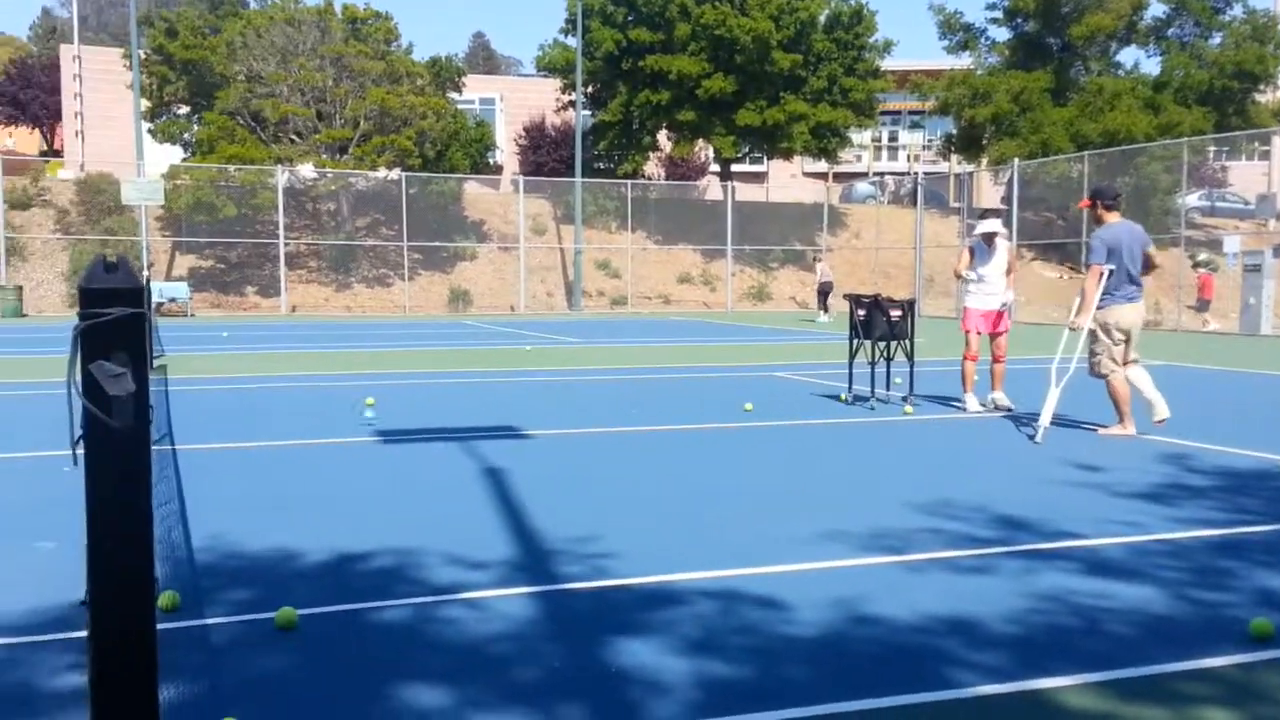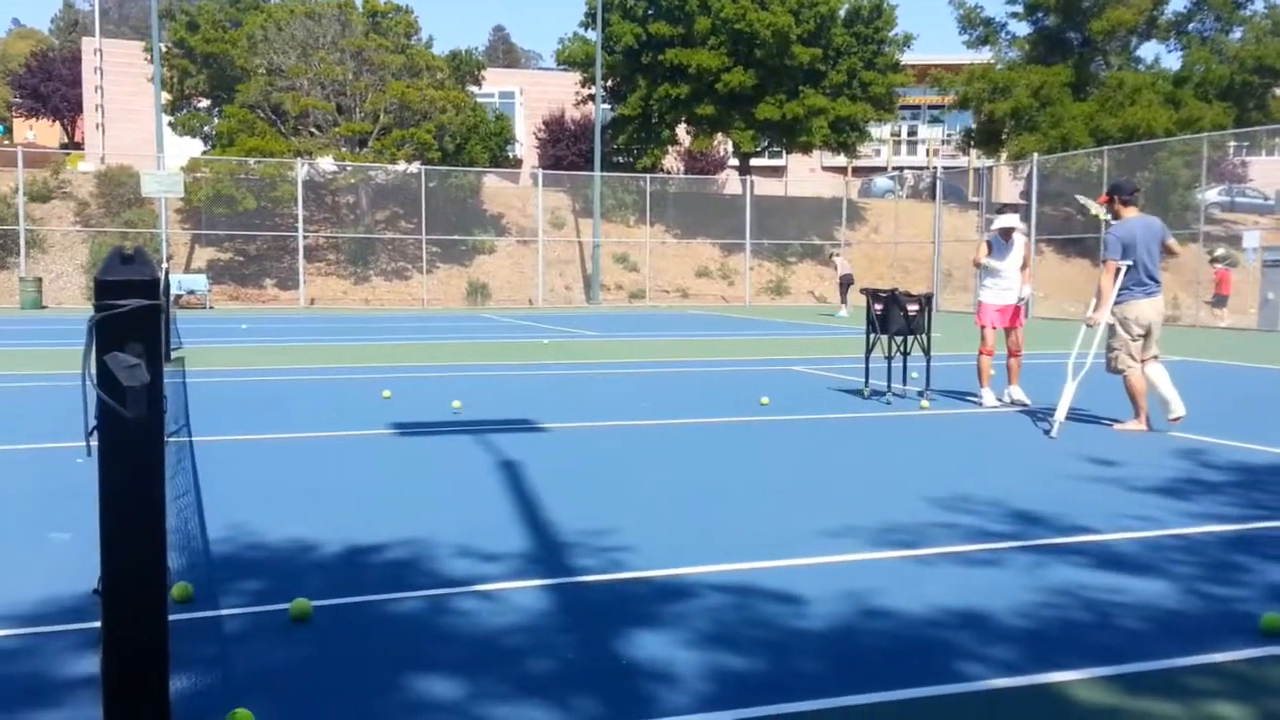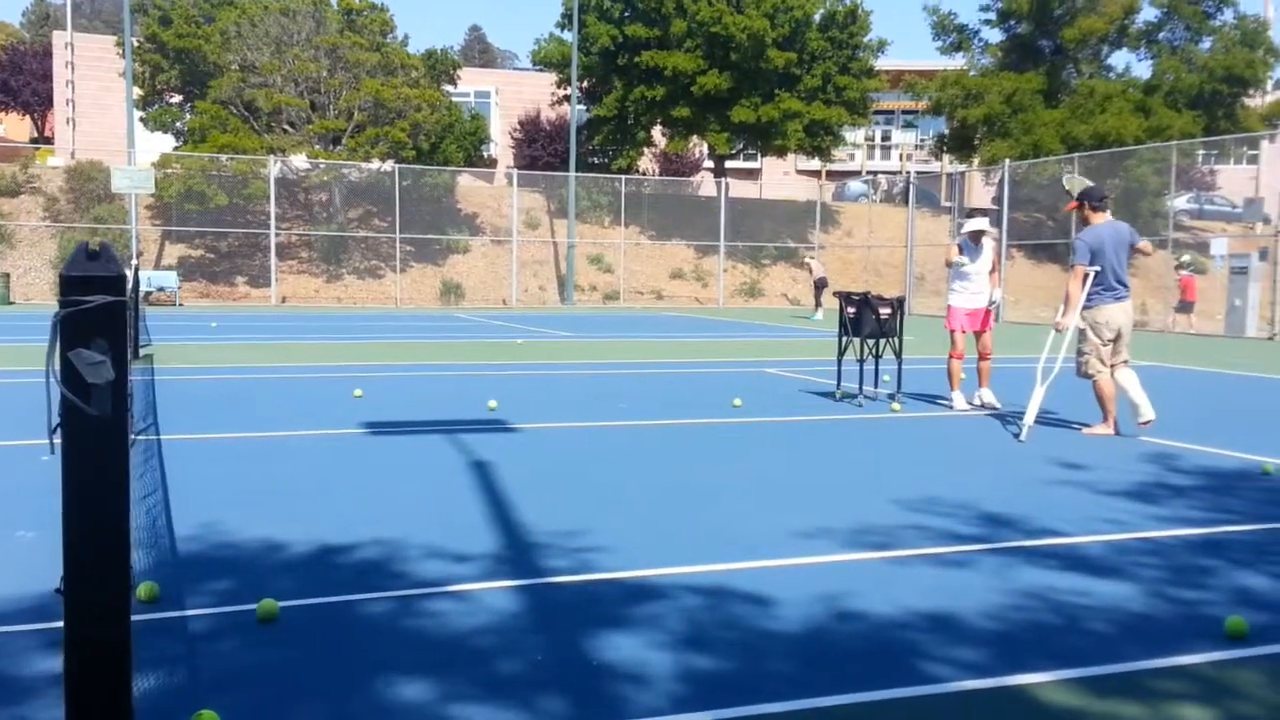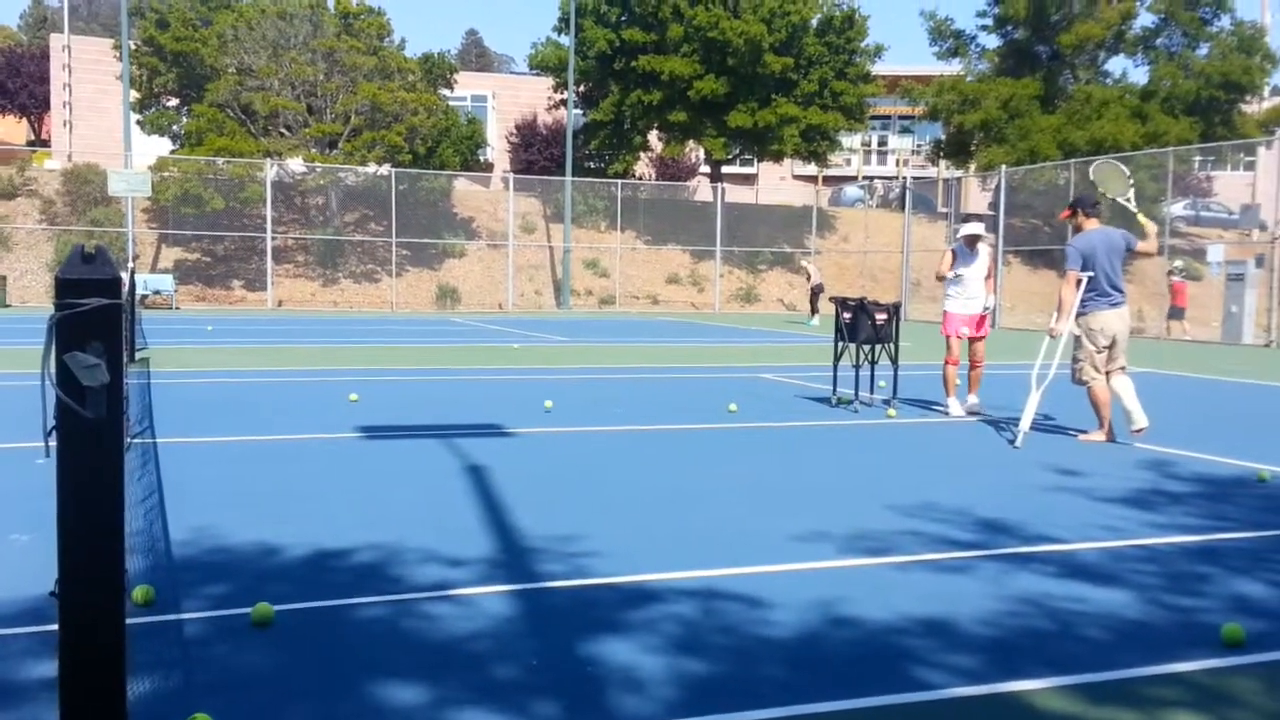
dt=0.3s
person 1, frame 1
left shoulder: (1100, 237)
right shoulder: (1137, 229)
left elbow: (1092, 279)
right elbow: (1154, 263)
left wrist: (1082, 314)
left hip: (1110, 311)
right hip: (1135, 306)
left knee: (1111, 370)
right knee: (1129, 362)
left ankle: (1126, 424)
right ankle: (1155, 400)
person 1, frame 2
left shoulder: (1115, 233)
right shoulder: (1156, 223)
left elbow: (1108, 274)
right elbow: (1176, 250)
left wrist: (1099, 311)
left hip: (1129, 306)
right hip: (1155, 302)
left knee: (1129, 365)
right knee: (1149, 359)
left ankle: (1141, 419)
right ankle: (1173, 401)
person 1, frame 3
left shoulder: (1084, 239)
right shoulder: (1124, 229)
left elbow: (1076, 279)
right elbow: (1148, 250)
left wrist: (1067, 315)
left hip: (1098, 311)
right hip: (1124, 307)
left knee: (1098, 370)
right knee: (1120, 364)
left ankle: (1109, 424)
right ankle: (1142, 404)
person 1, frame 4
left shoulder: (1075, 244)
right shoulder: (1118, 235)
left elbow: (1069, 285)
right elbow: (1151, 249)
left wrist: (1062, 320)
right wrist: (1151, 231)
left hip: (1093, 317)
right hip: (1120, 313)
left knee: (1093, 376)
right knee: (1116, 370)
left ankle: (1105, 431)
right ankle: (1136, 414)
person 2, frame 1
left shoulder: (1006, 247)
right shoulder: (971, 248)
left elbow: (1011, 272)
right elbow: (958, 269)
left wrist: (1009, 292)
right wrist: (963, 274)
left hip: (999, 306)
right hip: (975, 306)
left knee: (1000, 353)
right knee: (972, 352)
left ankle: (997, 395)
right ankle: (969, 397)
person 2, frame 2
left shoulder: (1022, 242)
right shoulder: (988, 243)
right elbow: (977, 260)
left wrist: (1026, 287)
right wrist: (982, 263)
left hip: (1014, 301)
right hip: (990, 300)
left knee: (1016, 347)
right knee: (987, 346)
left ankle: (1013, 390)
right ankle: (985, 392)
person 2, frame 3
left shoulder: (991, 246)
right shoulder: (959, 246)
right elbow: (949, 260)
left wrist: (995, 290)
right wrist: (955, 261)
left hip: (983, 304)
right hip: (959, 304)
left knee: (986, 350)
right knee: (957, 350)
left ankle: (983, 393)
right ankle: (956, 395)
person 2, frame 4
left shoulder: (987, 252)
right shoulder: (953, 252)
right elbow: (939, 273)
left wrist: (990, 296)
right wrist: (948, 275)
left hip: (978, 311)
right hip: (955, 310)
left knee: (978, 358)
right knee: (953, 356)
left ankle: (972, 398)
right ankle: (951, 401)
